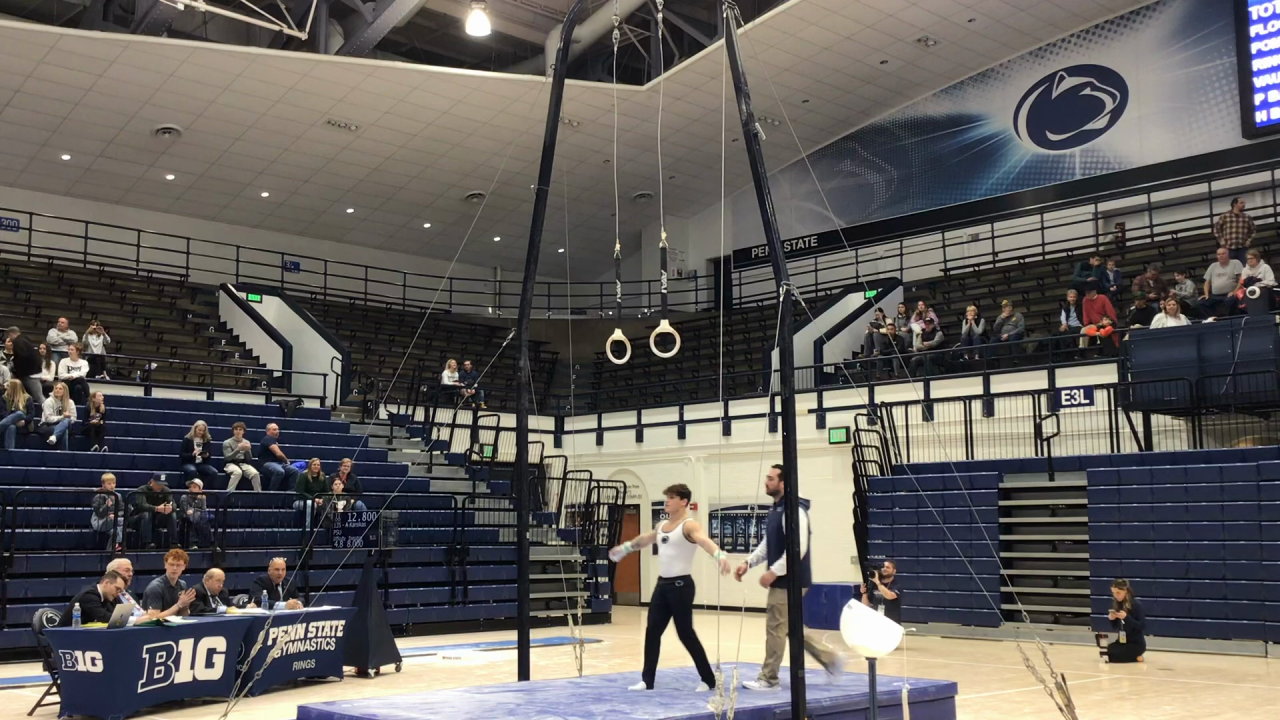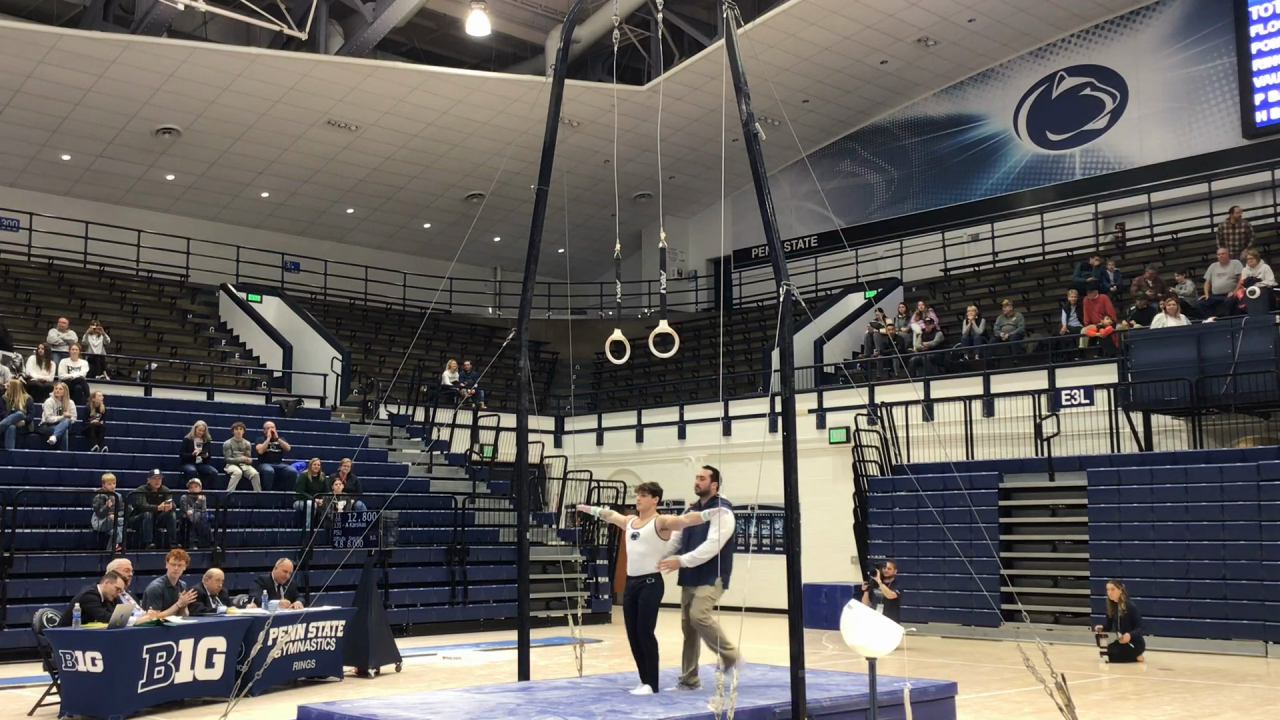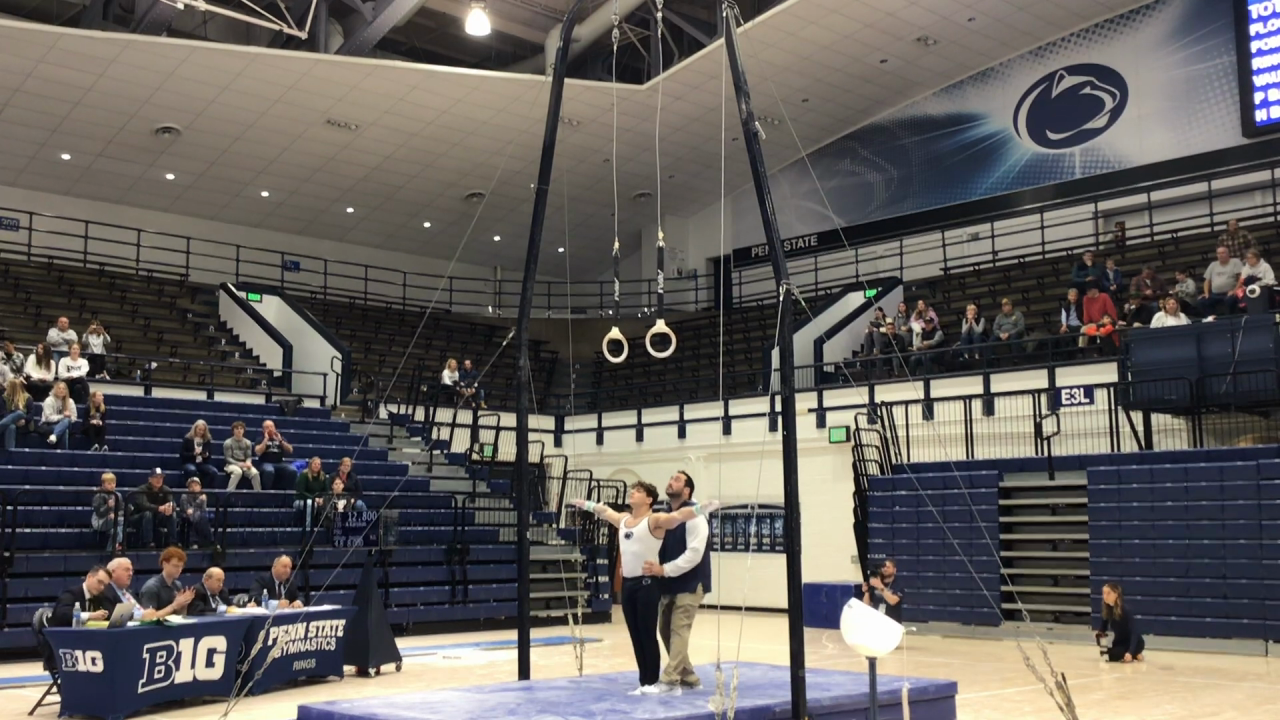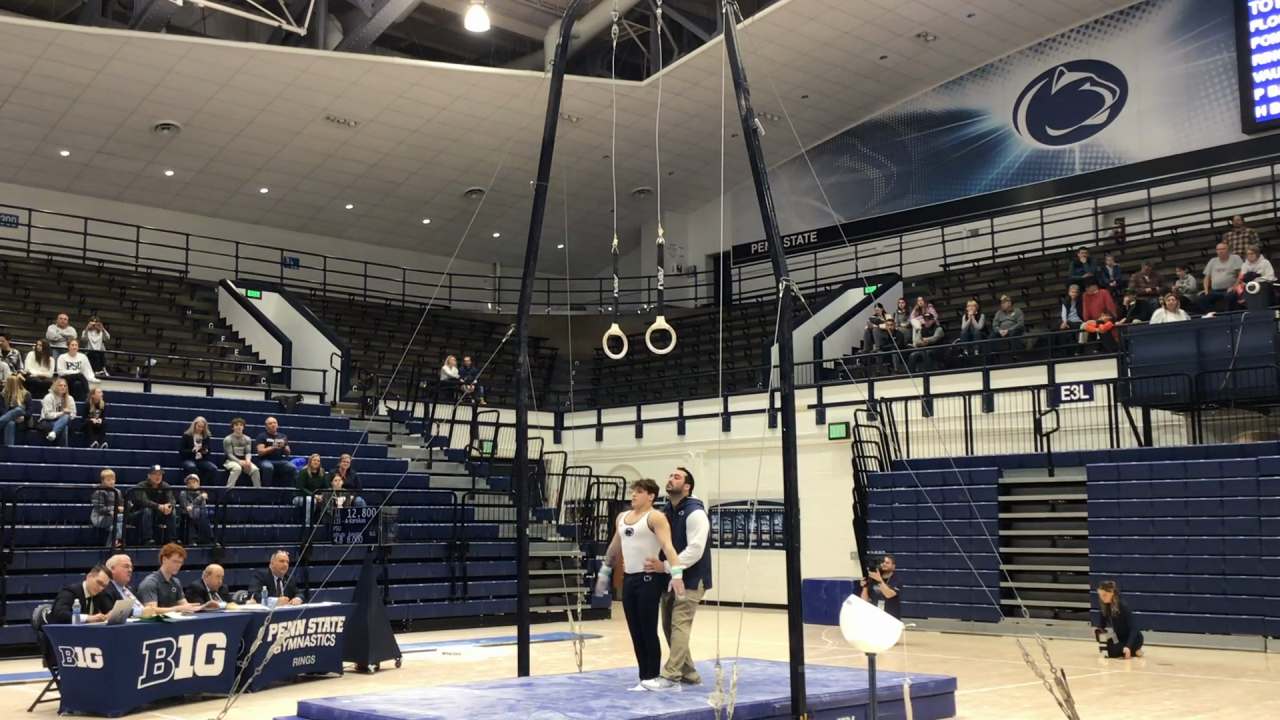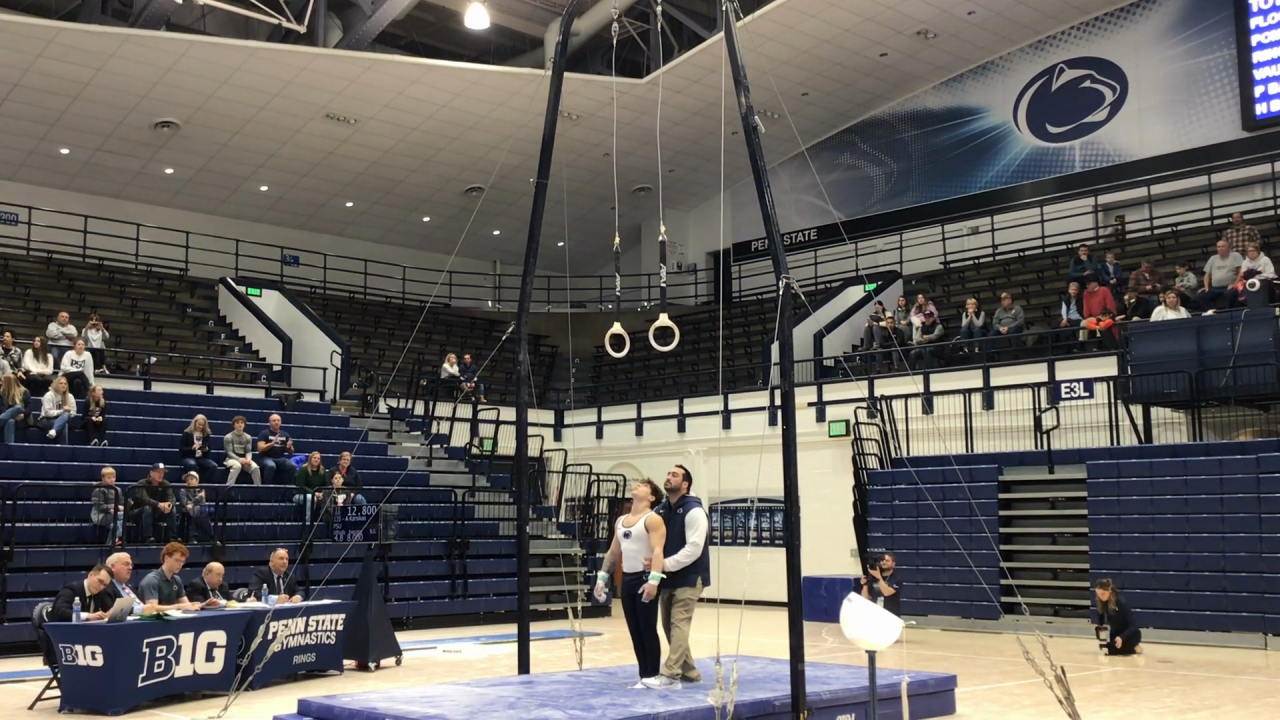
dt=0.7s
person 1, frame 1
right shoulder: (775, 509)
left elbow: (798, 548)
right elbow: (768, 544)
left wrist: (774, 572)
right wrist: (748, 563)
left hip: (789, 579)
right hip: (784, 579)
left knee: (775, 627)
right knee: (781, 625)
left ankle: (768, 678)
right ankle: (830, 658)
person 1, frame 2
left shoulder: (722, 511)
right shoulder: (691, 511)
left elbow: (713, 545)
right elbow: (675, 540)
left wrist: (681, 561)
left hip: (712, 578)
right hip: (690, 579)
left knee: (700, 616)
right knee: (688, 627)
left ankle: (731, 657)
right ankle: (689, 679)
person 1, frame 3
left shoulder: (694, 517)
left elbow: (694, 555)
right elbow: (657, 549)
left wrist: (664, 570)
right wrist: (642, 566)
left hip: (690, 584)
right hip: (669, 584)
left knee: (678, 629)
right knee: (666, 630)
left ankle: (670, 681)
right ankle: (688, 677)
person 1, frame 4
left shoulder: (695, 513)
right shoulder: (664, 513)
left elbow: (695, 551)
left wrist: (665, 566)
right wrist: (646, 562)
left hip: (690, 580)
left knee: (679, 626)
right knee: (670, 627)
left ankle: (671, 676)
right ankle: (688, 674)
person 1, frame 5
left shoulder: (693, 511)
right shoulder: (661, 510)
left elbow: (694, 549)
left wrist: (665, 564)
left hip: (688, 578)
right hip: (667, 578)
left knee: (679, 625)
right knee: (670, 626)
left ankle: (670, 675)
right ankle: (688, 671)
person 2, frame 1
left shoulder: (689, 526)
right shoulder: (662, 526)
left elbow: (705, 541)
right elbow: (644, 539)
left wrist: (720, 555)
right wrist: (625, 547)
left hip: (681, 584)
right hip: (662, 583)
left knee: (686, 634)
right knee: (652, 631)
left ankle: (708, 680)
right ankle: (647, 680)
person 2, frame 2
left shoulder: (661, 522)
right shoulder: (629, 521)
left elbow: (686, 519)
right elbow: (610, 515)
left wrist: (710, 513)
right wrist: (591, 509)
left hip: (650, 582)
right hip: (631, 582)
left knee: (645, 633)
right knee: (633, 635)
left ankle: (651, 684)
right ankle: (644, 680)
person 2, frame 3
left shoulder: (655, 520)
right shoulder: (622, 519)
left elbow: (679, 515)
right elbow: (604, 511)
left wrist: (701, 508)
right wrist: (586, 505)
left hip: (646, 583)
right hip: (628, 583)
left knee: (648, 636)
right knee: (636, 637)
left ankle: (652, 683)
right ankle: (644, 683)
person 2, frame 4
left shoulder: (655, 517)
right shoulder: (622, 517)
left elbow: (667, 545)
right elbow: (614, 546)
left wrist: (676, 574)
right wrist: (604, 572)
left hip: (648, 579)
right hip: (629, 579)
left knee: (648, 631)
right knee: (635, 633)
left ankle: (653, 678)
right ankle: (644, 678)
person 2, frame 5
left shoulder: (653, 520)
right shoulder: (621, 520)
left elbow: (657, 551)
right elbow: (613, 552)
left wrist: (654, 580)
right wrist: (602, 578)
left hip: (644, 579)
right hip: (627, 579)
left knee: (647, 630)
right knee: (635, 631)
left ankle: (652, 676)
right ankle: (644, 676)
